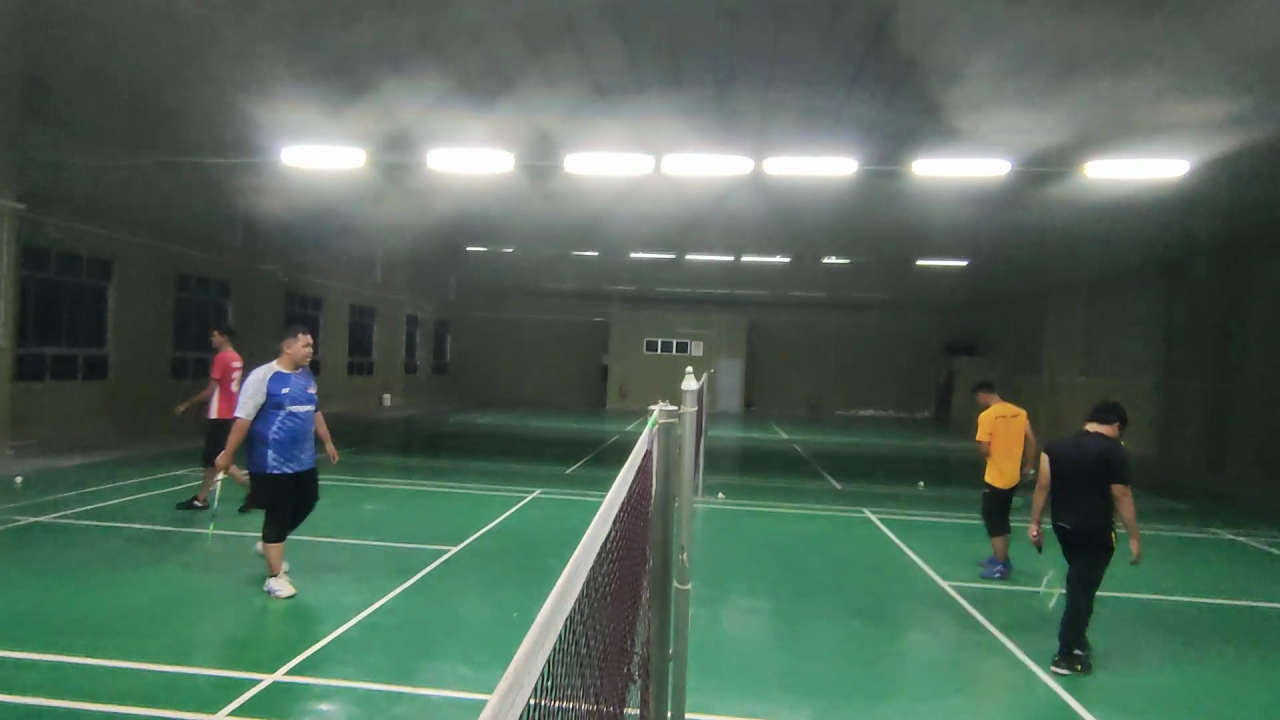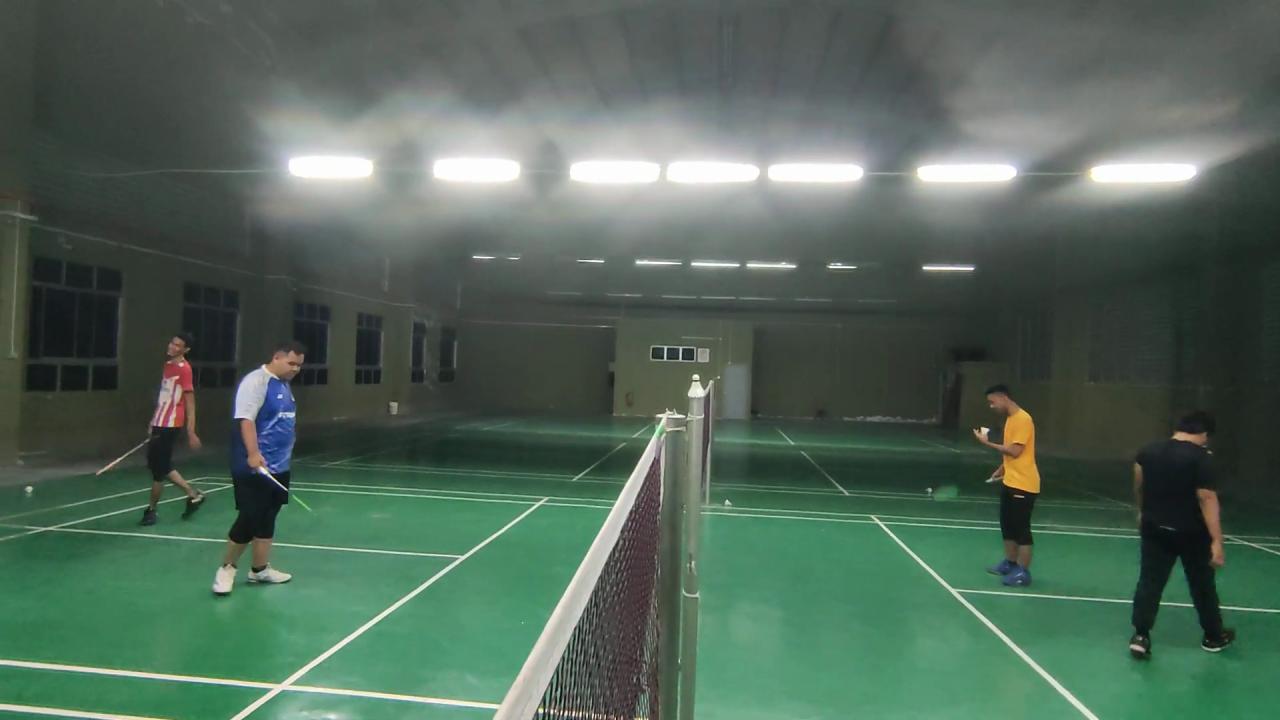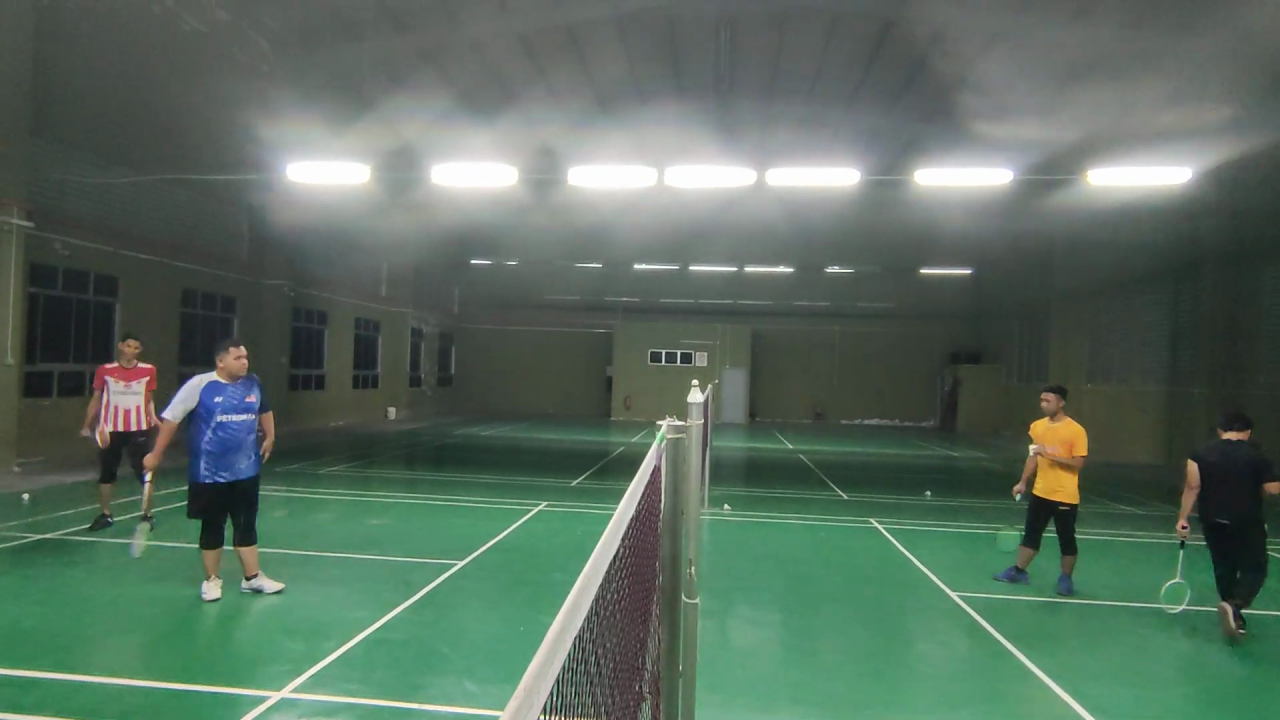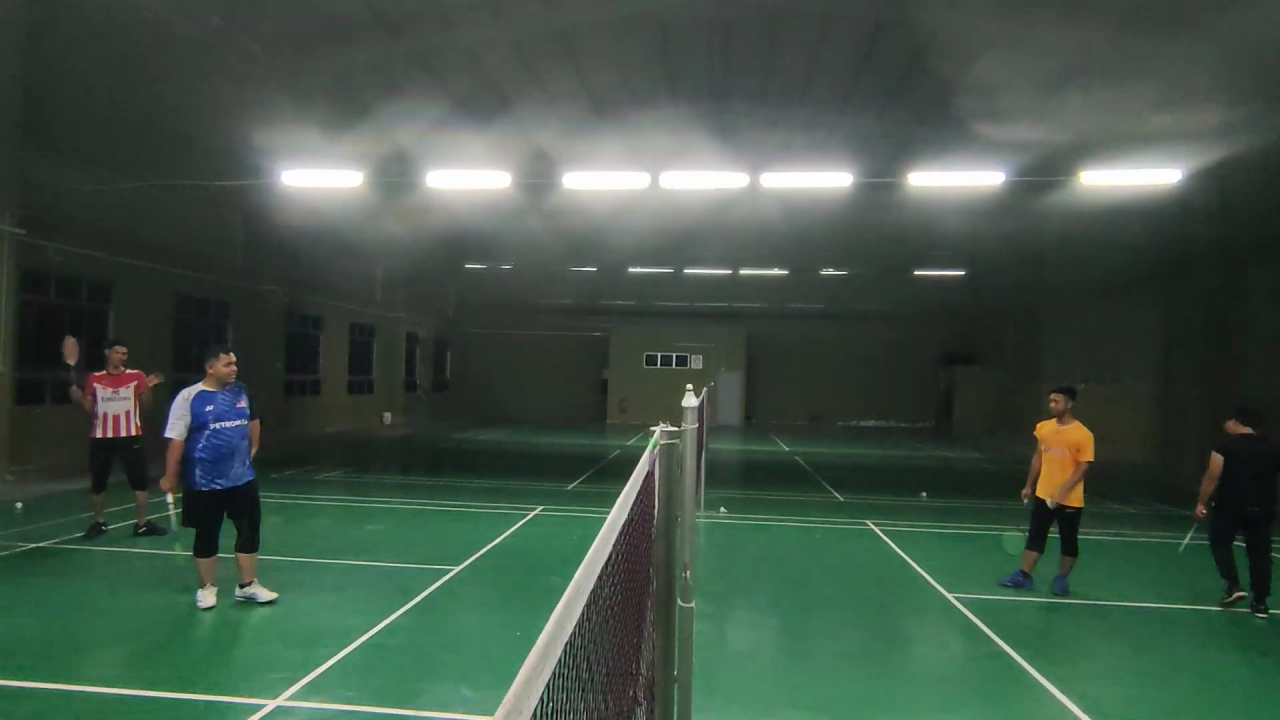
dt=0.7s
person 1, frame 1
left shoulder: (307, 377)
right shoulder: (263, 377)
right elbow: (243, 418)
left wrist: (327, 442)
right wrist: (228, 453)
left hip: (304, 462)
right hip: (272, 464)
left knee: (303, 507)
right knee: (277, 517)
left ankle: (270, 548)
right ankle: (275, 577)
person 1, frame 2
left shoulder: (284, 384)
right shoulder: (256, 382)
right elbow: (245, 419)
right wrist: (253, 454)
left hip: (278, 465)
right hip: (254, 466)
left knee: (268, 517)
right knee: (250, 517)
left ankle: (260, 569)
right ankle: (227, 568)
person 1, frame 3
left shoulder: (253, 384)
right shoulder: (199, 386)
left elbow: (265, 412)
right elbow: (171, 418)
left wrist: (269, 437)
right wrist: (156, 453)
left hip: (245, 471)
right hip: (210, 474)
left knee: (246, 524)
right knee: (212, 526)
left ankle: (252, 577)
right ankle: (212, 580)
person 1, frame 4
left shoulder: (240, 391)
right shoulder: (189, 397)
left elbow: (252, 421)
right elbow: (176, 438)
left wrist: (254, 448)
right wrist: (170, 475)
left hip: (242, 478)
right hip: (205, 482)
left knee: (250, 530)
right knee: (207, 535)
left ankle: (247, 585)
right ankle: (206, 587)
person 2, frame 1
left shoulder: (1057, 446)
right shoulder: (1113, 451)
left elbow: (1043, 486)
right elbow: (1121, 496)
left wrist: (1035, 523)
right wrist: (1134, 538)
left hip: (1064, 526)
right hip: (1095, 531)
left knee: (1079, 582)
right knee: (1083, 589)
left ankle: (1077, 640)
right ankle: (1065, 656)
person 2, frame 2
left shoulder: (1148, 453)
right shoulder: (1200, 458)
left elbow: (1139, 488)
right elbow: (1207, 500)
left wrist: (1144, 513)
right wrist: (1217, 541)
left hip: (1155, 529)
right hip: (1192, 532)
left knee: (1150, 581)
right knee: (1202, 584)
left ankle: (1141, 635)
right ankle: (1213, 636)
person 2, frame 3
left shoulder: (1201, 454)
right shoulder: (1256, 455)
left elbow: (1192, 488)
left wrist: (1183, 519)
left hip: (1214, 521)
right hip: (1248, 523)
left knee: (1225, 569)
right knee: (1255, 569)
left ankle: (1234, 617)
right ankle: (1232, 605)
person 2, frame 4
left shoulder: (1226, 446)
left elbow: (1212, 477)
left wrist: (1202, 503)
left hip: (1230, 507)
right hip: (1263, 509)
left knee: (1220, 543)
right knee: (1260, 554)
left ankle: (1233, 587)
right ankle: (1260, 602)
person 3, frame 1
left shoulder: (986, 416)
right shoulder: (1020, 413)
left elbow: (985, 450)
right elbow: (1031, 442)
left wrist: (988, 453)
right wrist: (1028, 465)
left hip: (996, 477)
right hip: (1013, 476)
left knee: (992, 519)
right knee: (1002, 517)
left ankle: (1000, 566)
right ankle: (1002, 558)
person 3, frame 2
left shoulder: (1021, 420)
right shoulder: (1012, 419)
left elbow: (1015, 451)
left wrist: (988, 442)
right wrist: (1002, 469)
left hip: (1023, 484)
right hip: (1011, 481)
left knee: (1021, 527)
right knee: (1008, 524)
left ankle: (1023, 571)
right ankle: (1011, 563)
person 3, frame 3
left shoulder: (1076, 431)
right shoulder: (1037, 426)
left elbow: (1078, 463)
left wrist: (1050, 455)
right wrist: (1022, 482)
left hip: (1065, 496)
right hip: (1040, 492)
left knee: (1066, 538)
right knee: (1031, 533)
left ankle: (1066, 578)
right ankle: (1019, 571)
person 3, frame 4
left shoulder: (1083, 435)
right shoulder: (1043, 428)
left elbow: (1083, 468)
left wrist: (1063, 490)
right wrist: (1029, 485)
left hip: (1070, 500)
right hip: (1043, 495)
left knee: (1068, 541)
right knee: (1035, 536)
left ankle: (1062, 579)
right ankle: (1024, 576)
person 4, frame 1
left shoulder: (221, 358)
right shoulder: (236, 359)
left elbow: (210, 390)
left wrist: (186, 405)
left hip: (218, 416)
right hip: (227, 415)
left knee: (215, 459)
right knee: (211, 458)
left ankle: (249, 489)
right ankle: (201, 499)
person 4, frame 2
left shoulder: (183, 369)
right shoulder: (168, 366)
left elbow: (189, 402)
left wrist: (191, 433)
right wrist: (153, 423)
left hip: (168, 425)
right hip: (160, 423)
left knee: (158, 467)
right knee: (162, 466)
left ankle: (151, 509)
right ankle: (193, 495)
person 4, frame 3
left shoulder: (148, 371)
right shoulder: (104, 371)
right elbow: (96, 399)
left wrist: (153, 417)
right wrist: (87, 424)
left hip: (139, 430)
right hip: (111, 430)
left knee: (143, 473)
right knee: (106, 473)
left ankle: (147, 516)
right ankle: (105, 515)
person 4, frame 4
left shoulder: (136, 376)
right shoulder: (94, 379)
left elbow: (145, 405)
right elbow: (90, 409)
left wrist: (147, 387)
right wrist: (79, 397)
left hip: (129, 436)
right hip: (101, 437)
left knee: (140, 479)
right knee: (98, 482)
left ankle: (142, 523)
right ankle: (99, 523)
